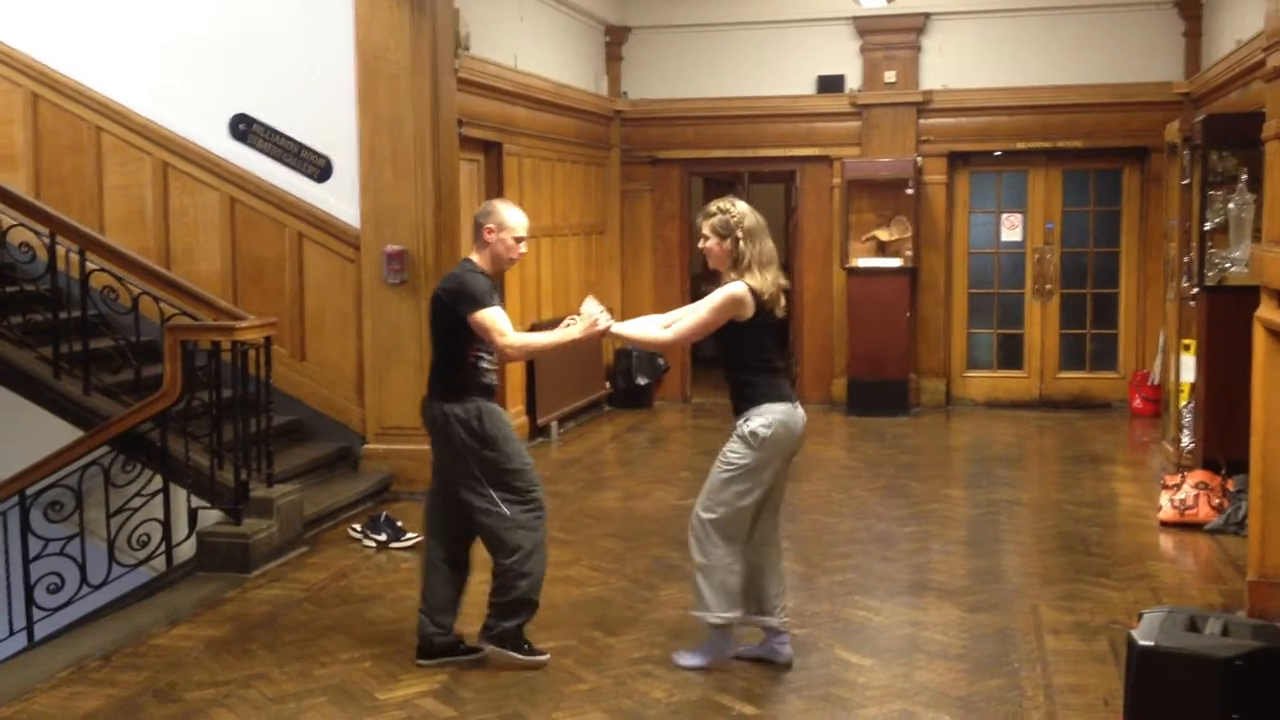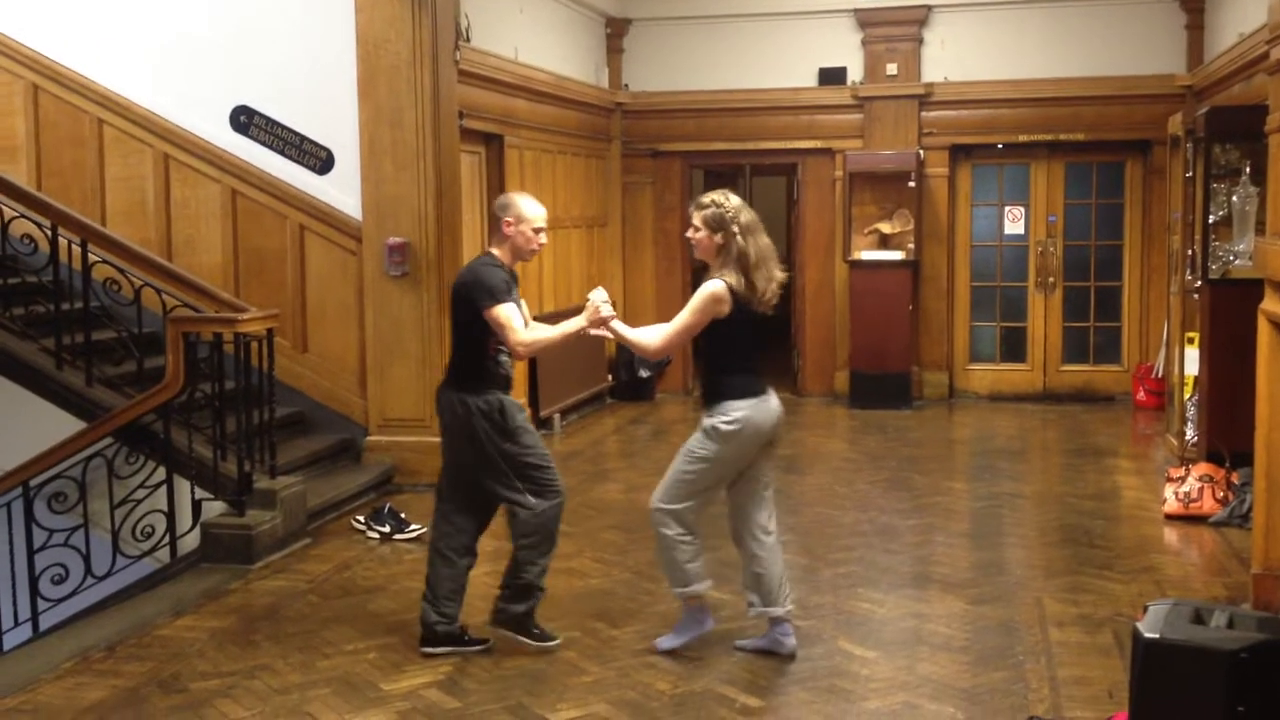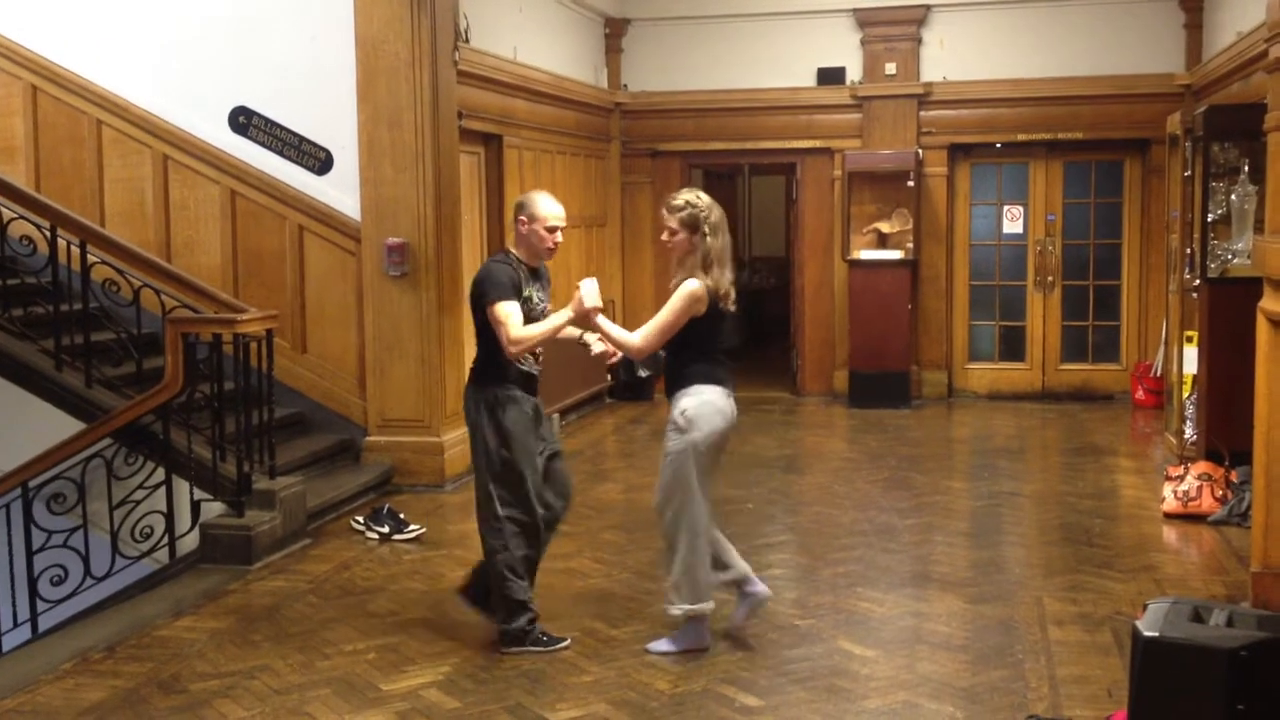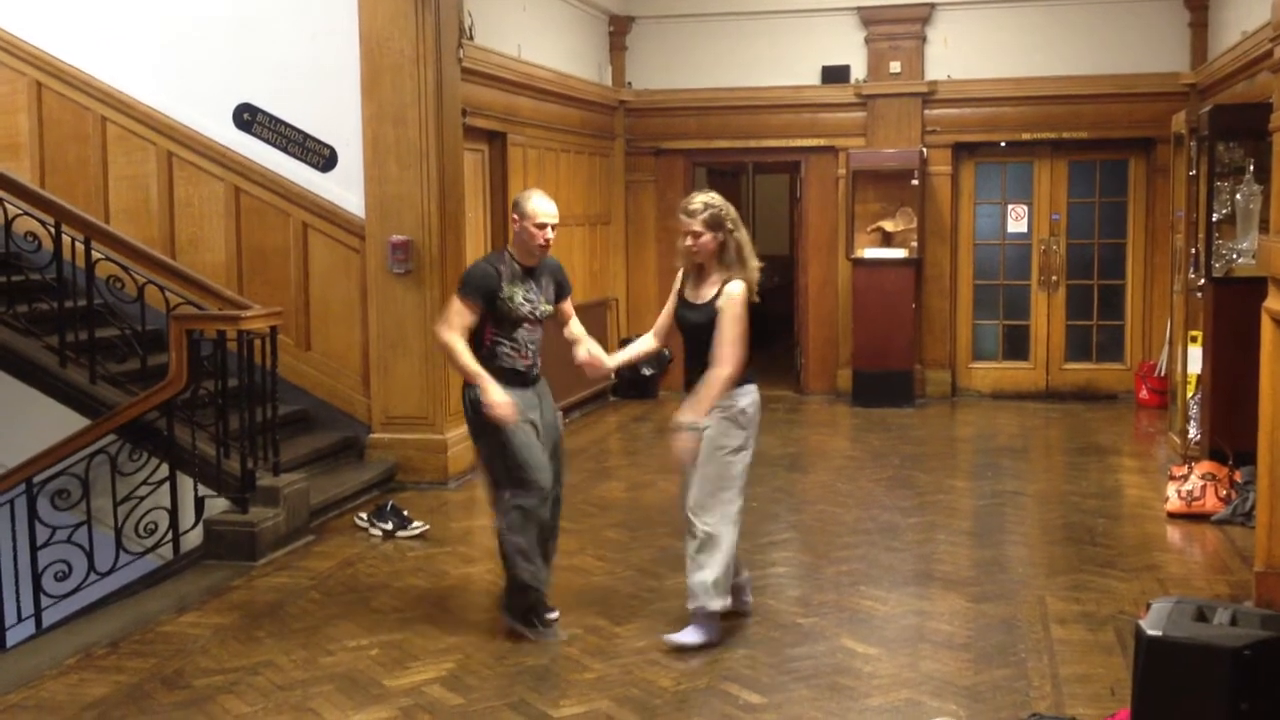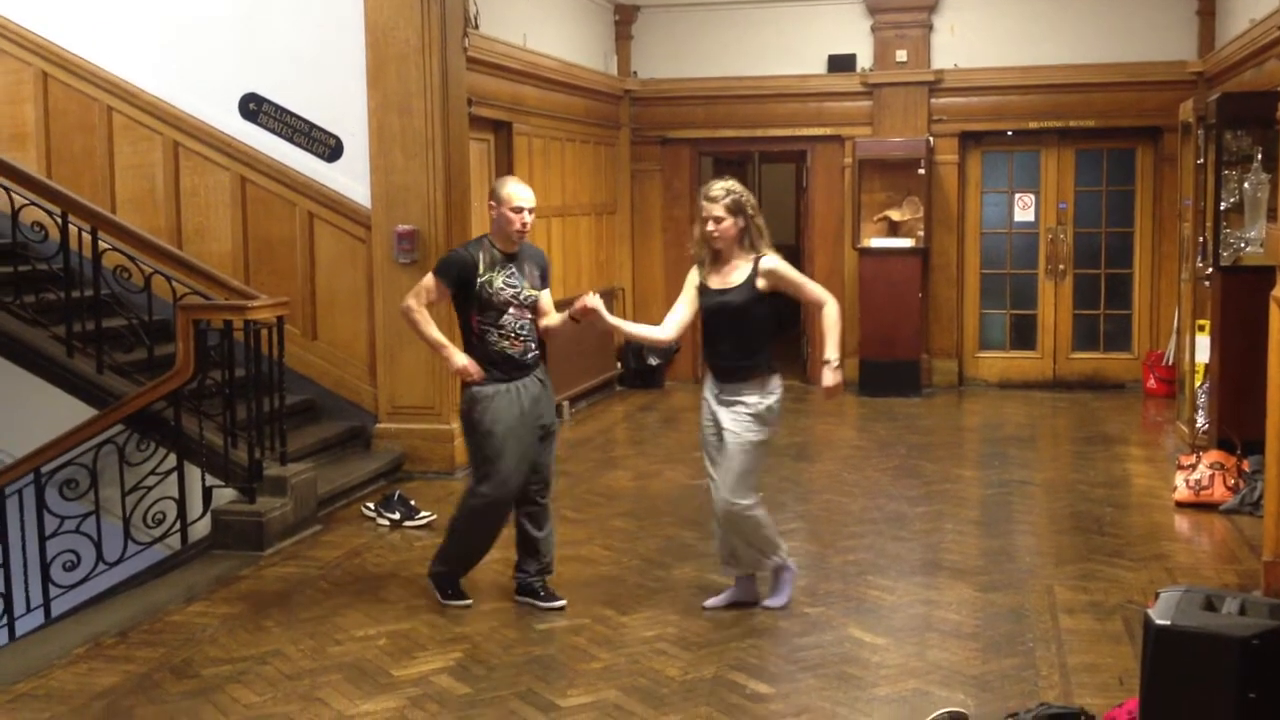
dt=0.3s
person 1, frame 1
left shoulder: (736, 293)
right shoulder: (743, 290)
left elbow: (668, 338)
right elbow: (672, 318)
left wrist: (608, 326)
right wrist: (611, 326)
left hip: (764, 421)
right hip: (776, 417)
left knee: (711, 522)
right knee: (755, 532)
left ankle: (719, 636)
right ankle: (775, 637)
person 1, frame 2
left shoulder: (717, 290)
right shoulder: (745, 285)
left elbow: (658, 348)
right elbow: (676, 331)
left wrist: (612, 324)
right wrist: (620, 330)
left hip: (734, 416)
right hip: (761, 408)
left knee: (668, 506)
right knee: (755, 522)
left ankle: (696, 612)
right ankle: (780, 627)
person 1, frame 3
left shoulder: (694, 288)
right shoulder: (700, 281)
left elbow: (640, 346)
right elbow: (664, 333)
left wrist: (596, 317)
right wrist: (612, 338)
left hip: (696, 405)
right hip: (709, 402)
left knee: (683, 517)
right knee: (687, 512)
left ankle: (693, 626)
right ankle: (746, 584)
person 1, frame 4
left shoulder: (734, 289)
right shoulder: (686, 279)
left elbow: (726, 367)
right elbow: (657, 335)
left wrist: (691, 422)
right wrist: (612, 360)
left hip: (731, 405)
right hip: (697, 406)
left knee: (713, 509)
right knee: (700, 507)
left ankle: (707, 616)
right ankle: (734, 591)
person 1, frame 5
left shoulder: (766, 267)
right shoulder: (700, 272)
left elbow: (828, 304)
right elbow: (668, 332)
left wrist: (830, 361)
right wrist: (610, 320)
left hip: (754, 394)
right hip: (715, 391)
left knee: (734, 499)
right knee: (726, 495)
left ankle: (780, 565)
right ankle: (744, 580)
person 2, frame 1
left shoulder: (479, 283)
right shoulder: (465, 284)
left elbow: (498, 346)
right elbow: (508, 346)
left wrist: (560, 332)
right wrist: (576, 334)
left hip: (460, 410)
right hip: (464, 413)
left knee: (452, 525)
right knee: (521, 511)
left ankle: (437, 637)
right ankle: (506, 628)
person 2, frame 2
left shoulder: (499, 275)
right shoulder: (485, 277)
left elbow: (523, 331)
right elbow: (521, 344)
left wrist: (580, 324)
right wrist: (582, 322)
left hip: (468, 399)
right hip: (481, 403)
left knee: (460, 514)
right knee: (542, 494)
left ankle: (439, 626)
right ankle: (516, 609)
person 2, frame 3
left shoulder: (538, 271)
right shoulder: (497, 275)
right elbow: (514, 342)
left wrist: (586, 337)
right wrist: (571, 311)
left hip: (522, 398)
right hip: (498, 399)
left knee: (552, 497)
right knee: (513, 512)
left ankle: (486, 588)
right ankle: (517, 626)
person 2, frame 4
left shoulder: (552, 270)
right shoulder: (487, 274)
left elbow: (568, 320)
right elbow: (447, 333)
left wrist: (584, 343)
right wrist: (485, 385)
left hip: (534, 389)
right hip: (495, 397)
left knee: (546, 490)
right knee: (530, 488)
left ankle: (529, 595)
right ankle: (524, 598)
person 2, frame 5
left shoulder: (536, 259)
right shoulder: (466, 259)
right elbow: (412, 305)
left wrist: (572, 314)
right wrist: (449, 351)
left hip: (534, 381)
right hip: (491, 388)
left knee: (536, 485)
right knee: (496, 487)
left ankle: (531, 578)
right ankle: (445, 572)
